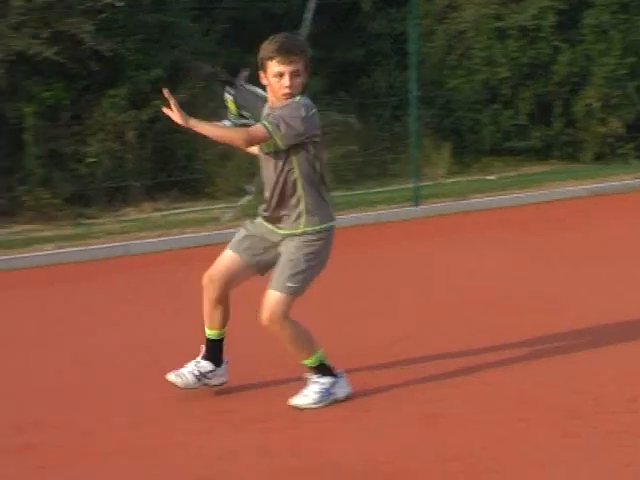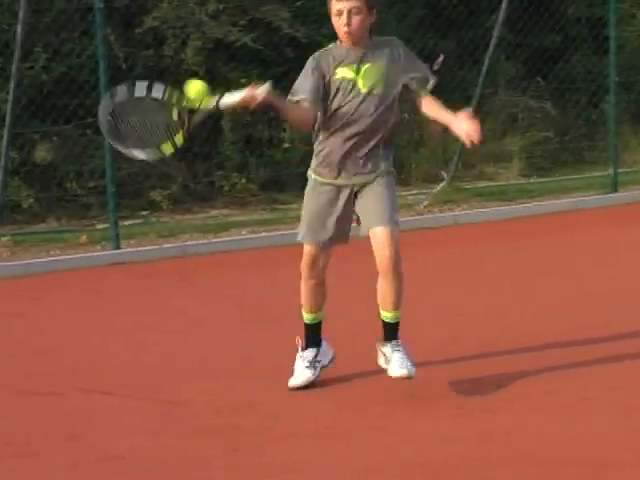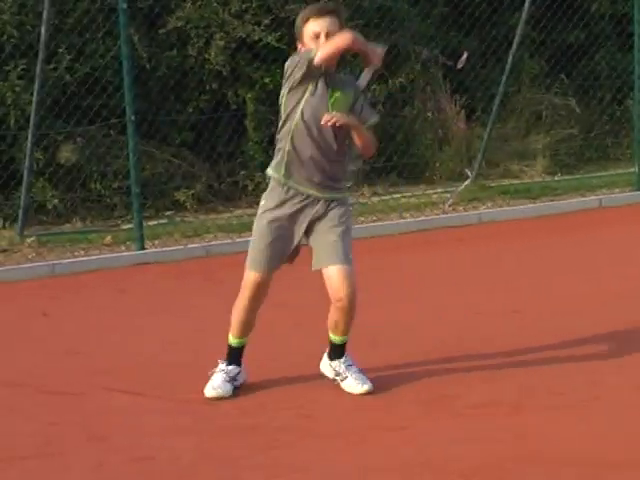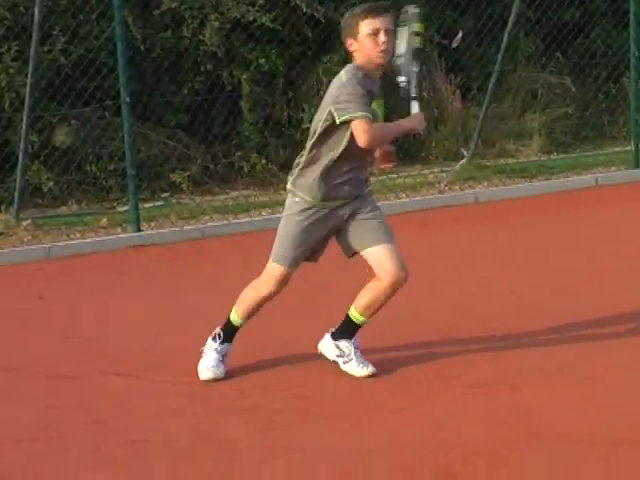
dt=0.3s
person 1, frame 1
left shoulder: (300, 111)
right shoulder: (272, 108)
left elbow: (246, 138)
left wrist: (190, 122)
left hip: (307, 230)
right hip: (270, 223)
left knee: (272, 315)
right knee: (215, 281)
left ankle: (328, 378)
right ankle: (212, 363)
person 1, frame 2
left shoulder: (392, 51)
right shoulder: (320, 63)
left elbow: (423, 97)
right elbow: (304, 120)
left wrist: (455, 120)
right wrist: (270, 100)
left hip: (374, 174)
right hip: (326, 176)
left knee: (387, 256)
right knee: (312, 263)
left ankle: (391, 344)
right ankle: (314, 347)
person 1, frame 3
left shoulder: (350, 92)
right shoulder: (298, 67)
left elbow: (368, 149)
right elbow: (347, 39)
left wrist: (353, 123)
right wrist: (368, 49)
left hip: (330, 200)
right hip: (285, 194)
left knee: (344, 293)
right knee: (253, 286)
left ankle: (337, 359)
right ankle: (232, 364)
person 1, frame 4
left shoulder: (369, 81)
right shoulder: (350, 83)
right elbow: (367, 136)
left wrist: (376, 152)
right wrist: (408, 125)
left hip: (356, 196)
right hip: (313, 195)
left knee: (394, 274)
right knee: (273, 281)
left ankle: (342, 338)
right ankle: (222, 340)
